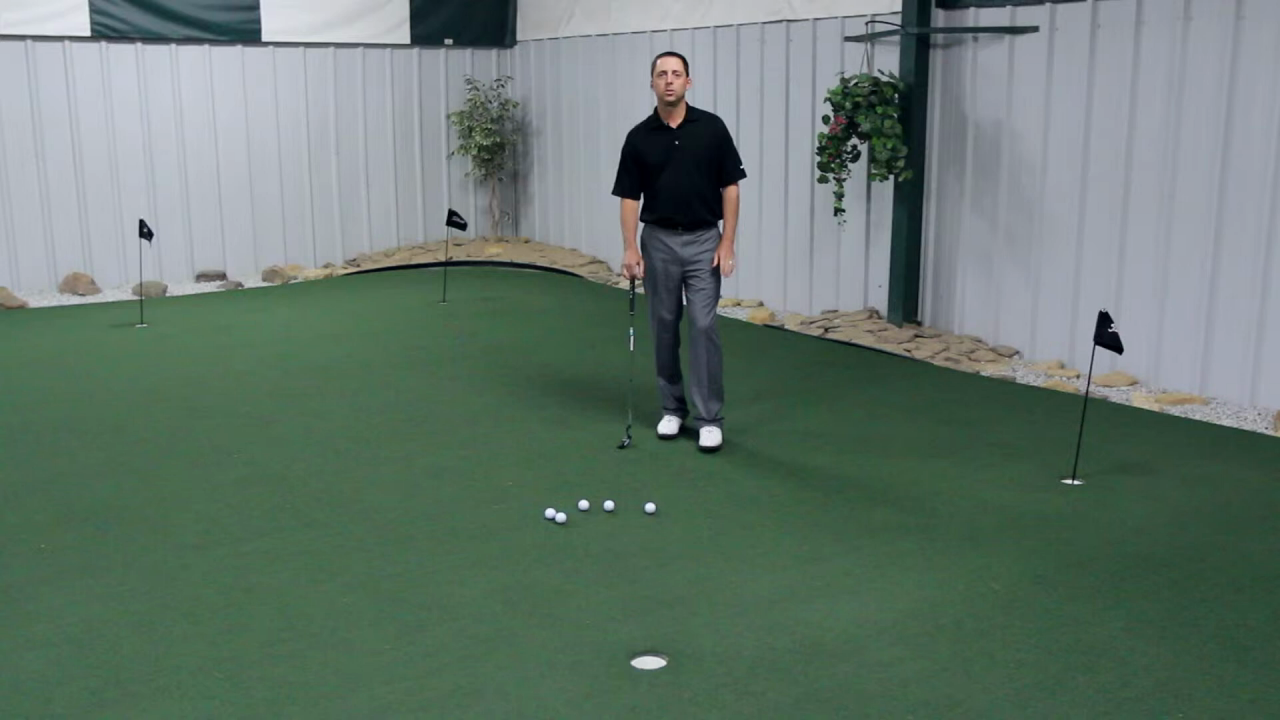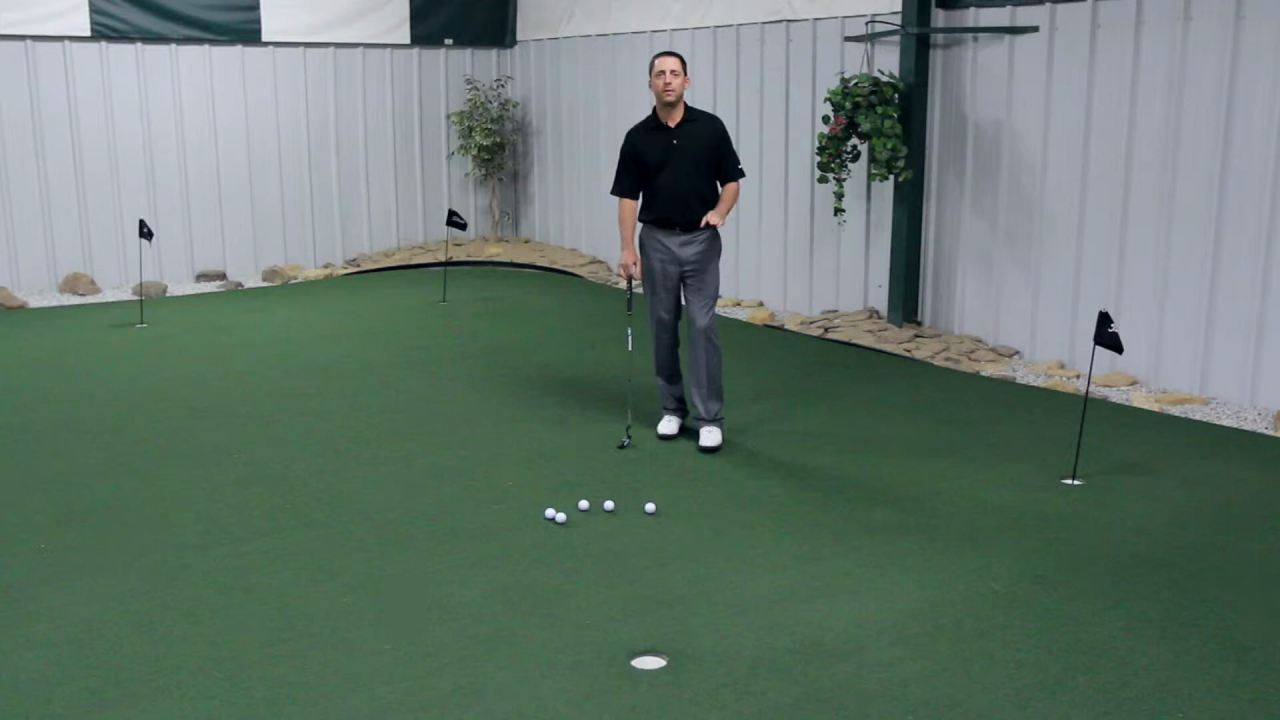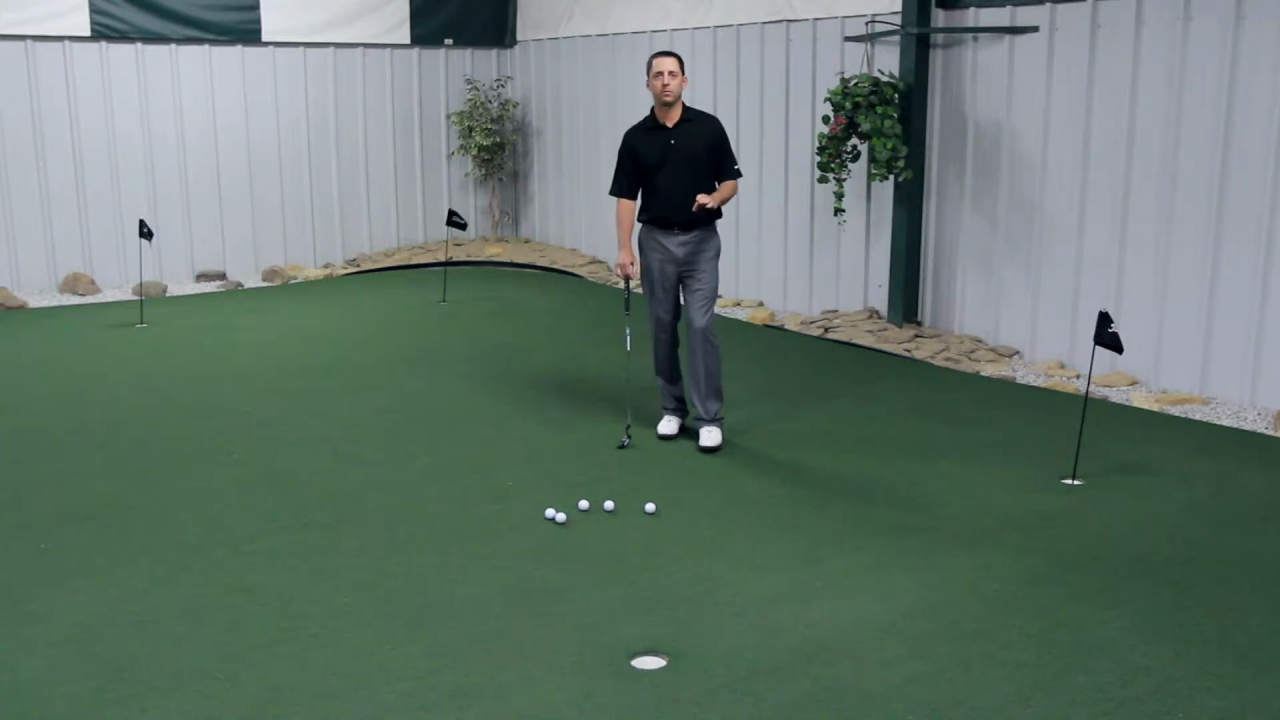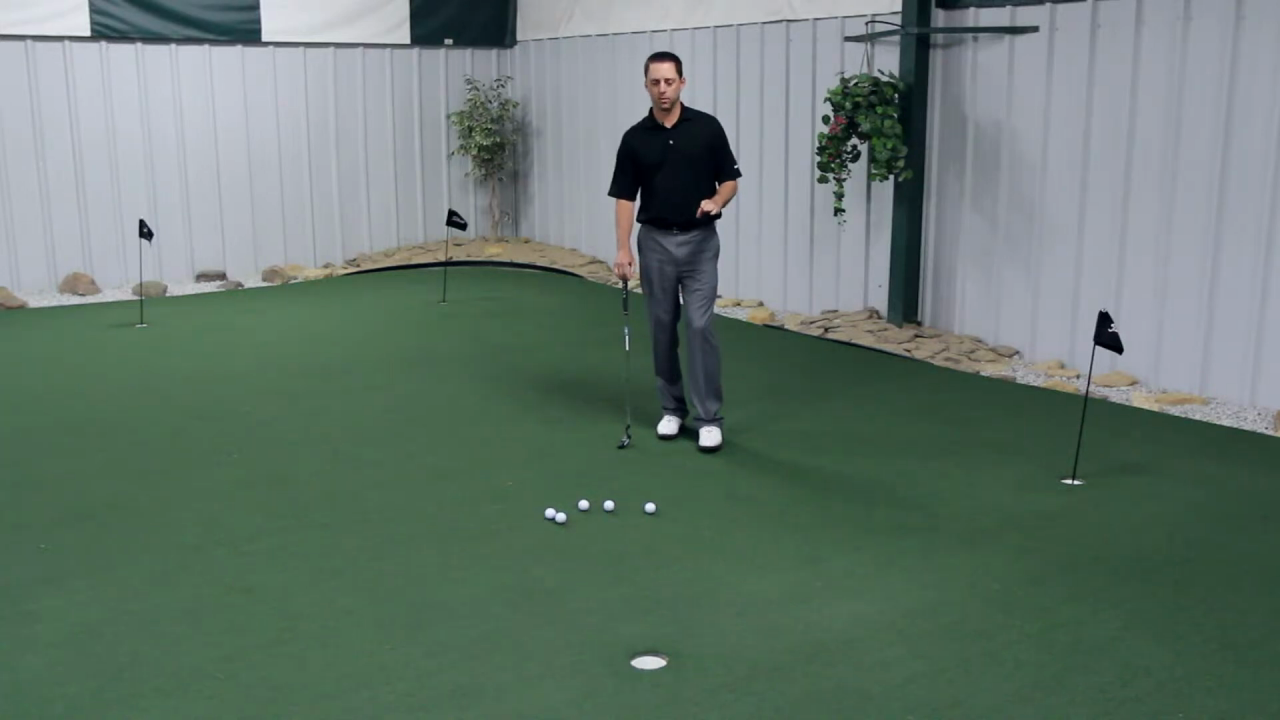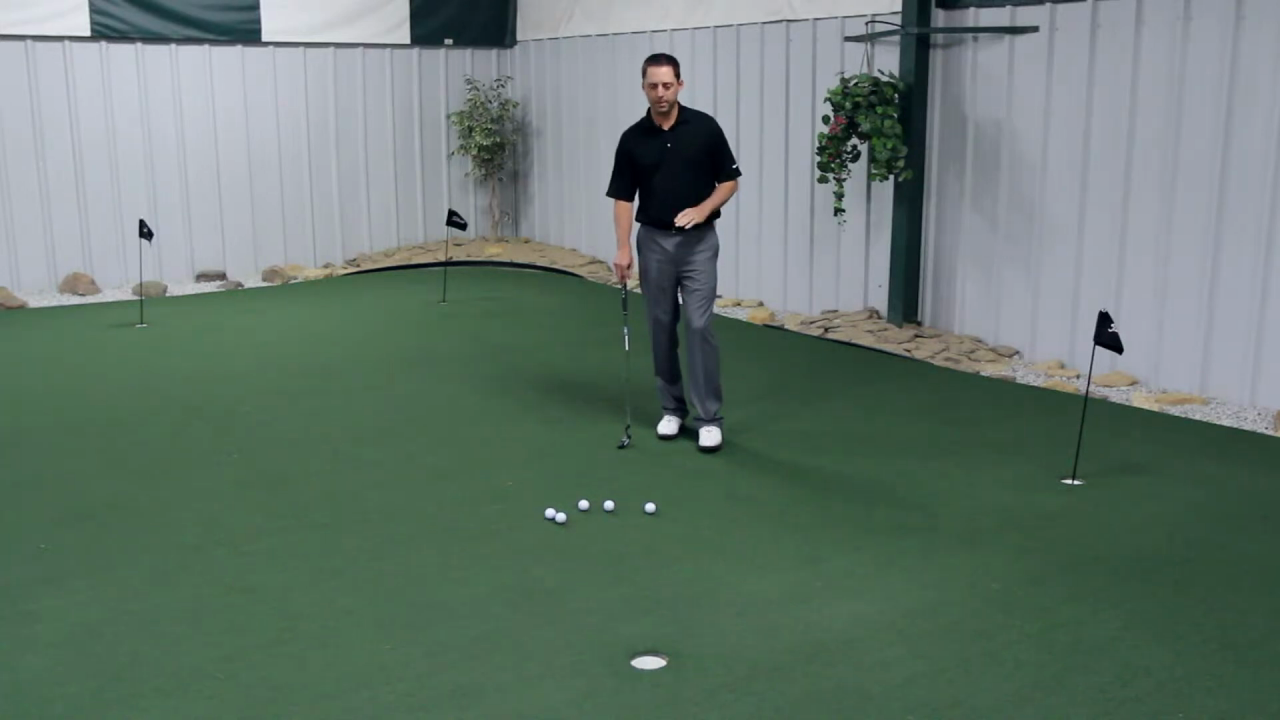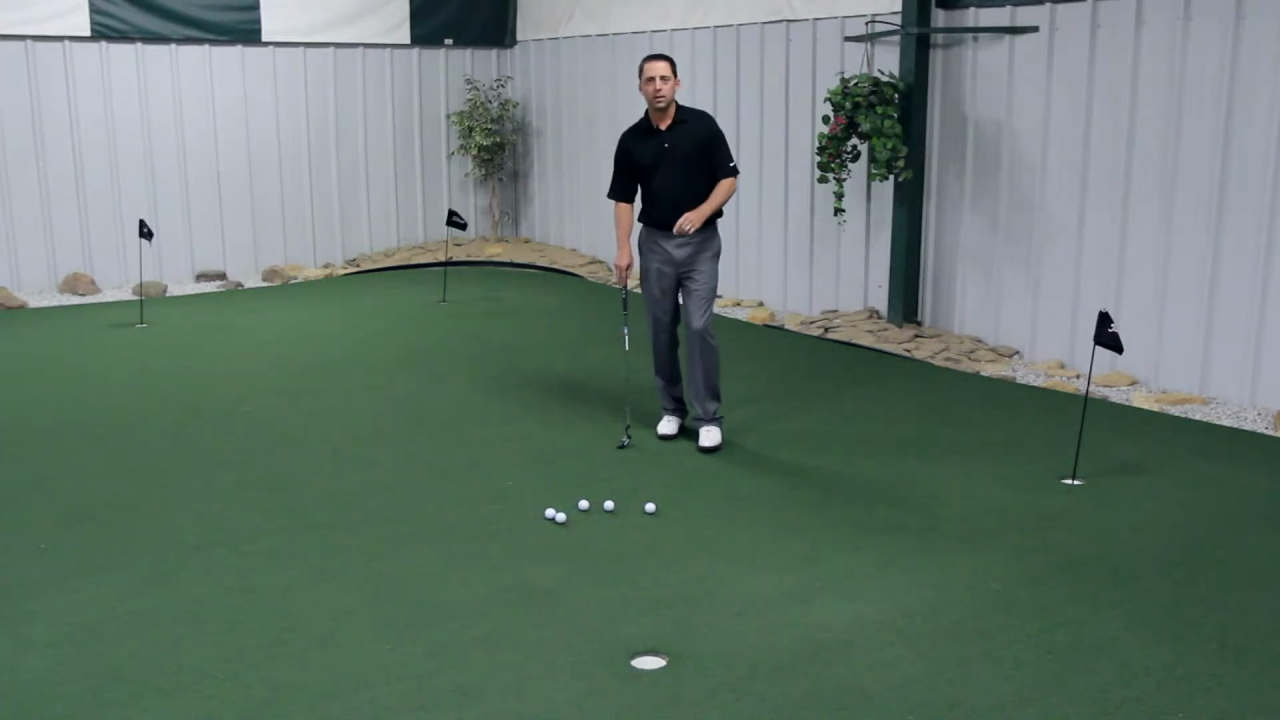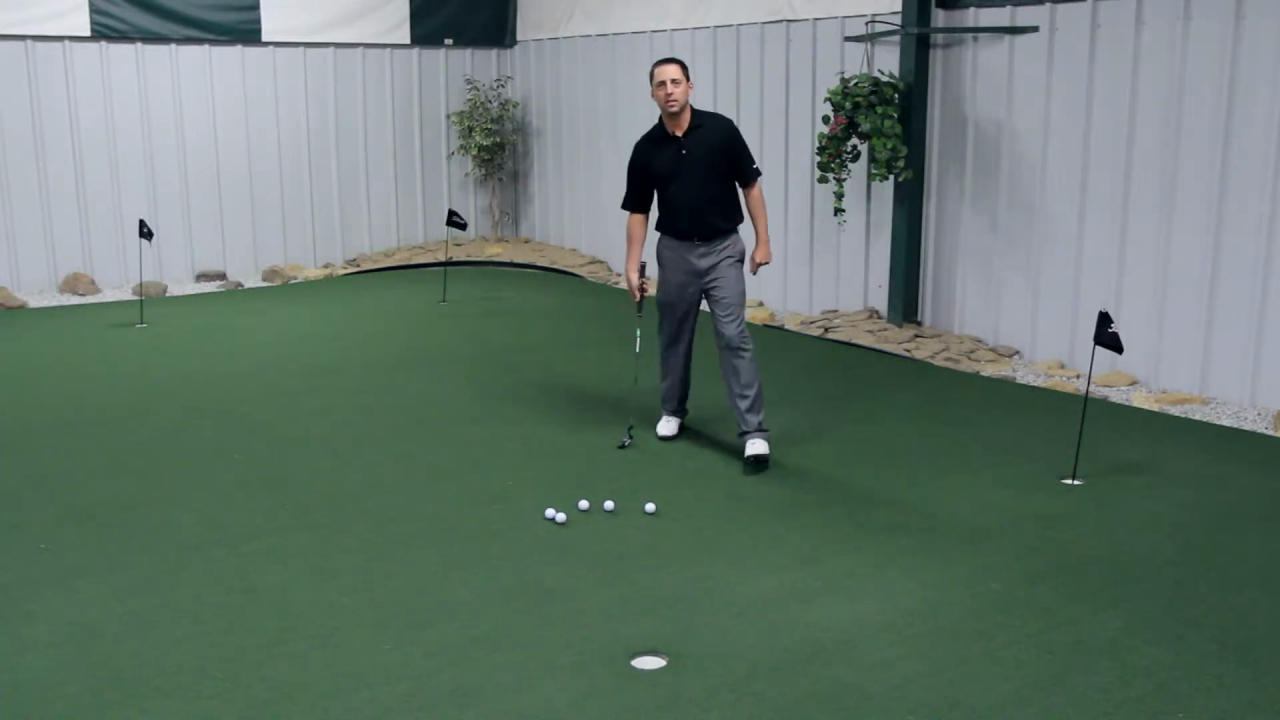
dt=0.5s
person 1, frame 1
left shoulder: (712, 127)
right shoulder: (638, 137)
left elbow: (730, 187)
right elbow: (629, 196)
left wrist: (727, 244)
right wrist: (630, 248)
left hip: (703, 240)
right hip: (658, 241)
left knee: (704, 327)
right knee: (664, 327)
left ankle: (709, 418)
right ankle: (673, 408)
person 1, frame 2
left shoulder: (710, 127)
right shoulder: (637, 136)
left elbow: (731, 181)
right elbow: (628, 196)
left wrist: (719, 210)
right wrist: (627, 247)
left hip: (701, 241)
right hip: (656, 241)
left knee: (702, 326)
right knee: (663, 327)
left ankle: (709, 418)
right ankle: (673, 408)
person 1, frame 3
left shoulder: (709, 127)
right shoulder: (636, 137)
left elbow: (731, 181)
right elbow: (626, 196)
left wrist: (713, 198)
right wrist: (624, 248)
left hip: (701, 240)
right hip: (655, 241)
left knee: (701, 326)
right knee: (662, 327)
left ankle: (709, 417)
right ankle: (673, 408)
person 1, frame 4
left shoulder: (707, 127)
right shoulder: (634, 137)
left elbow: (730, 181)
right elbow: (625, 197)
left wrist: (716, 202)
right wrist: (623, 248)
left hip: (700, 240)
right hip: (654, 241)
left knee: (700, 327)
right knee: (662, 327)
left ankle: (709, 418)
right ankle: (672, 409)
person 1, frame 5
left shoulder: (705, 127)
right shoulder: (632, 138)
left elbow: (729, 182)
right elbow: (623, 197)
left wrist: (702, 209)
right wrist: (623, 248)
left hip: (698, 241)
right hip: (653, 242)
left knee: (699, 327)
right knee: (662, 328)
left ankle: (709, 418)
right ankle: (672, 408)
person 1, frame 6
left shoulder: (702, 125)
right shoulder: (631, 139)
left elbow: (728, 180)
right elbow: (624, 199)
left wrist: (701, 212)
right wrist: (623, 249)
left hip: (700, 242)
right hip: (654, 243)
left knee: (699, 327)
right knee: (662, 329)
left ankle: (709, 416)
right ankle: (672, 408)
person 1, frame 7
left shoulder: (721, 129)
right shoulder: (646, 148)
left elbow: (750, 185)
right elbow: (637, 210)
left wrist: (762, 239)
right wrist: (632, 265)
left hip: (724, 249)
right hip: (675, 251)
left knee: (734, 338)
right knee: (674, 337)
left ankle: (754, 431)
right ankle: (674, 410)
